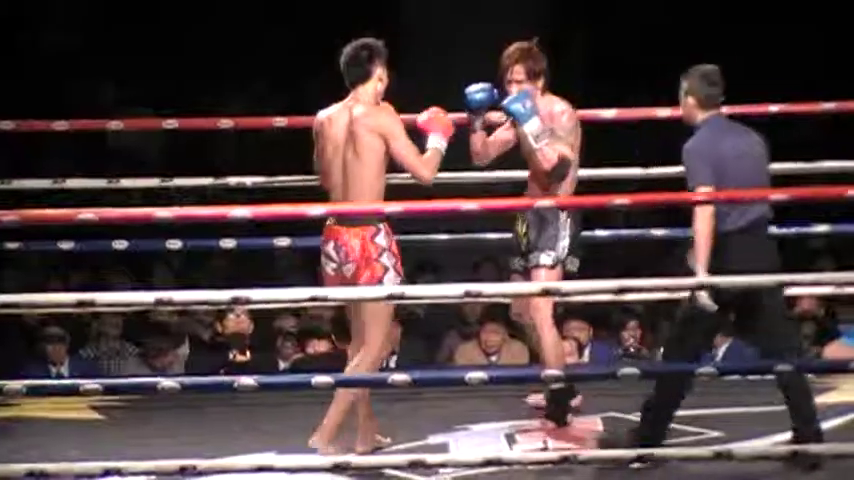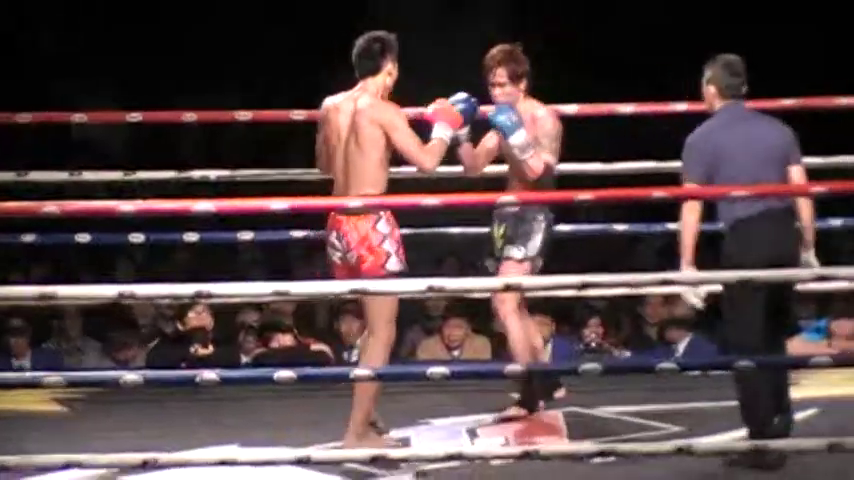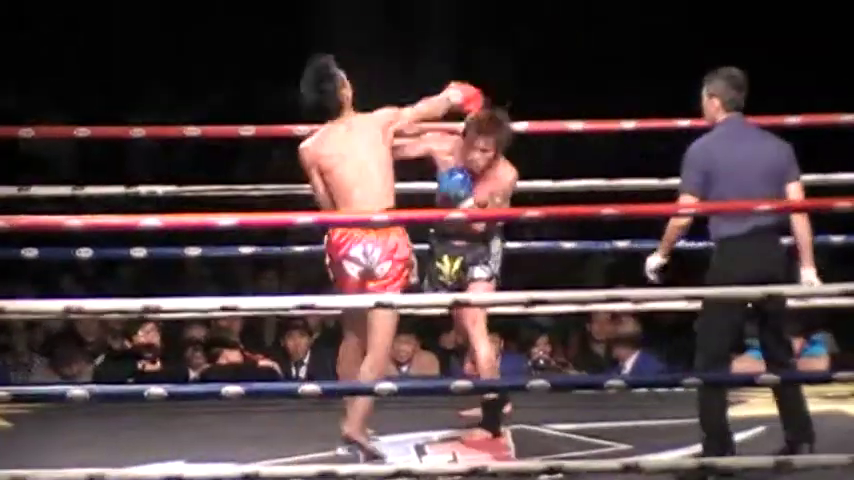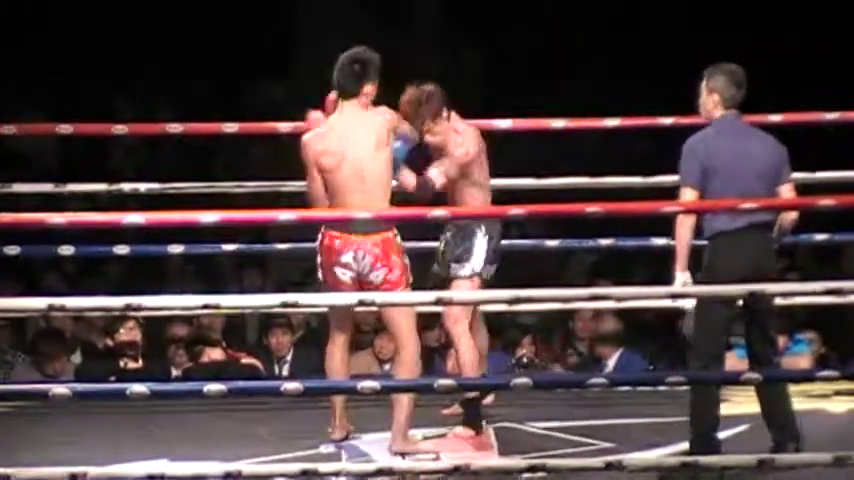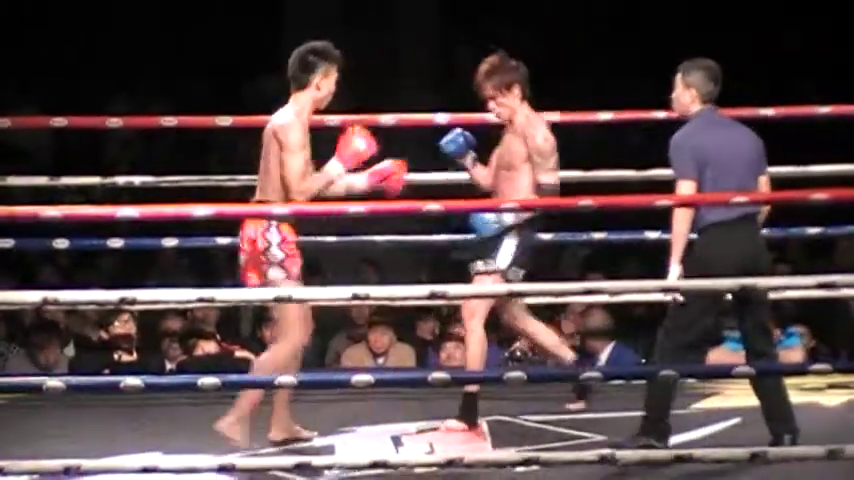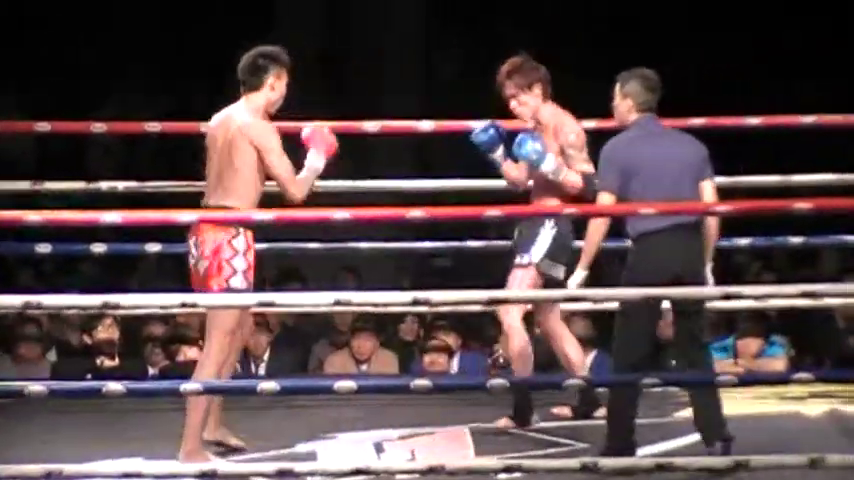
dt=0.4s
person 1, frame 1
left shoulder: (324, 118)
right shoulder: (381, 118)
right elbow: (424, 173)
right wrist: (439, 138)
left hip: (336, 235)
right hip: (368, 236)
left knee: (363, 340)
right knee: (374, 346)
left ankle: (366, 434)
right ankle: (325, 435)
person 1, frame 2
left shoulder: (329, 107)
right shoulder: (382, 111)
right elbow: (427, 162)
right wrist: (444, 129)
left hip: (340, 224)
right hip: (372, 225)
left knee: (377, 322)
right knee: (381, 334)
left ankle: (363, 407)
right ankle: (356, 432)
person 1, frame 3
left shoulder: (309, 149)
right shoulder: (381, 121)
left elbow: (327, 205)
right elbow: (428, 109)
right wrist: (454, 94)
left hip: (346, 240)
right hip: (387, 239)
left knee: (354, 334)
right knee: (379, 343)
left ankle: (354, 416)
right ankle: (356, 422)
person 1, frame 4
left shoulder: (311, 141)
right shoulder: (382, 120)
left elbow: (318, 203)
right elbow: (400, 130)
left hip: (338, 244)
right hip: (378, 243)
left knee: (339, 334)
right knee: (407, 341)
left ankle: (338, 423)
right ankle: (400, 435)
person 1, frame 5
left shoulder: (289, 120)
right shoulder: (291, 125)
left elbow: (314, 184)
right elbow: (298, 192)
left wrist: (366, 177)
right wrist: (341, 161)
left hip: (274, 233)
right hip: (270, 235)
left knee: (294, 329)
right knee: (293, 338)
left ankle: (281, 424)
right ankle: (235, 419)
person 1, frame 6
left shoulder: (218, 121)
right shoulder: (260, 127)
right elbow: (296, 192)
right wrist: (318, 154)
left hip: (209, 231)
right hip: (231, 238)
left knee: (237, 333)
right knee: (217, 346)
left ankle: (211, 424)
right ankle: (191, 447)
person 2, frame 1
left shoulder: (699, 147)
right shoulder: (753, 139)
left elbow: (705, 212)
left wrist: (701, 272)
left hip: (729, 255)
right hip: (763, 249)
left knee: (683, 347)
right knee: (782, 349)
left ankle: (647, 436)
right ankle: (809, 440)
person 2, frame 2
left shoulder: (703, 137)
right shoulder: (779, 130)
left elbow: (692, 206)
right elbow: (802, 191)
left wrist: (686, 265)
right wrist: (808, 247)
left hip: (745, 241)
right hip: (784, 236)
left knee: (744, 345)
right knee: (774, 335)
left ankle: (764, 443)
right ankle: (778, 422)
person 2, frame 3
left shoulder: (702, 149)
right shoulder: (777, 146)
left elbow: (684, 213)
right elbow: (798, 210)
left wrist: (660, 254)
right wrist: (807, 265)
left hip: (731, 256)
right hip: (771, 253)
left knee: (712, 356)
right knee: (778, 351)
left ankle: (717, 451)
right ankle: (800, 440)
person 2, frame 4
left shoulder: (699, 144)
right shoulder: (770, 145)
left elbow: (687, 212)
right elbow: (790, 211)
left wrist: (681, 268)
left hip: (723, 253)
right hip: (761, 253)
left knee: (706, 355)
right knee: (764, 351)
left ankle: (704, 449)
right ankle: (786, 440)
person 2, frame 5
left shoulder: (686, 138)
right shoulder: (748, 137)
left elbow: (684, 203)
right elbow: (763, 201)
left wrist: (675, 262)
left hip: (713, 246)
right hip: (751, 244)
left knee: (676, 342)
right knee: (760, 342)
left ankle: (653, 433)
right ankle: (783, 430)
person 2, frame 6
left shoulder: (618, 148)
right shoulder: (692, 146)
left elbow: (603, 215)
right elbow: (712, 210)
left wrist: (582, 267)
right wrist: (707, 263)
left hip: (649, 253)
right hip: (689, 251)
left knee: (631, 356)
right knee: (695, 351)
left ankle: (620, 448)
right ankle: (716, 440)
person 3, frame 1
left shoulder: (561, 113)
right shoulder: (517, 116)
left elbow: (557, 172)
right elbow: (480, 155)
left wrist: (531, 125)
right wrist: (476, 118)
left hip: (555, 218)
right hip: (532, 215)
left knee: (538, 310)
right knee: (523, 311)
left ankle: (557, 408)
right ankle: (565, 383)
person 3, frame 2
left shoulder: (543, 119)
right shoulder: (507, 118)
left elbow: (542, 179)
right elbow: (472, 167)
left wrist: (514, 136)
right wrist: (460, 132)
left hip: (532, 217)
right hip: (510, 214)
left knee: (503, 302)
right knee: (515, 308)
left ankle: (530, 394)
right ankle: (547, 381)
person 3, frame 3
left shoulder: (505, 175)
right shoulder: (444, 147)
left elbow: (486, 227)
right elbow: (396, 150)
left wrist: (465, 201)
left hip: (480, 246)
right hip: (444, 242)
left knee: (474, 328)
right knee: (465, 326)
left ankle: (492, 419)
right ankle: (497, 397)
person 3, frame 4
left shoulder: (465, 144)
right shoulder: (446, 127)
left elbow: (426, 187)
left wrist: (391, 173)
left hip: (477, 231)
right hip: (460, 227)
left knee: (454, 320)
right knee: (468, 315)
left ankle: (471, 417)
right ankle: (480, 389)
person 3, frame 5
left shoulder: (536, 131)
right shoulder: (510, 130)
left elbow: (549, 194)
right elbow: (490, 181)
left wrist: (505, 218)
right wrist: (466, 157)
left hip: (513, 233)
right hip: (503, 233)
left knee: (472, 314)
right knee: (516, 317)
left ankle: (468, 412)
person 3, frame 6
left shoulder: (566, 127)
right shoulder: (536, 128)
left elbow: (587, 184)
right elbow: (519, 180)
left wrist: (547, 164)
right wrist: (497, 152)
left hip: (550, 227)
right hip: (536, 225)
left knee: (509, 311)
right knee: (548, 319)
left ankle: (522, 409)
